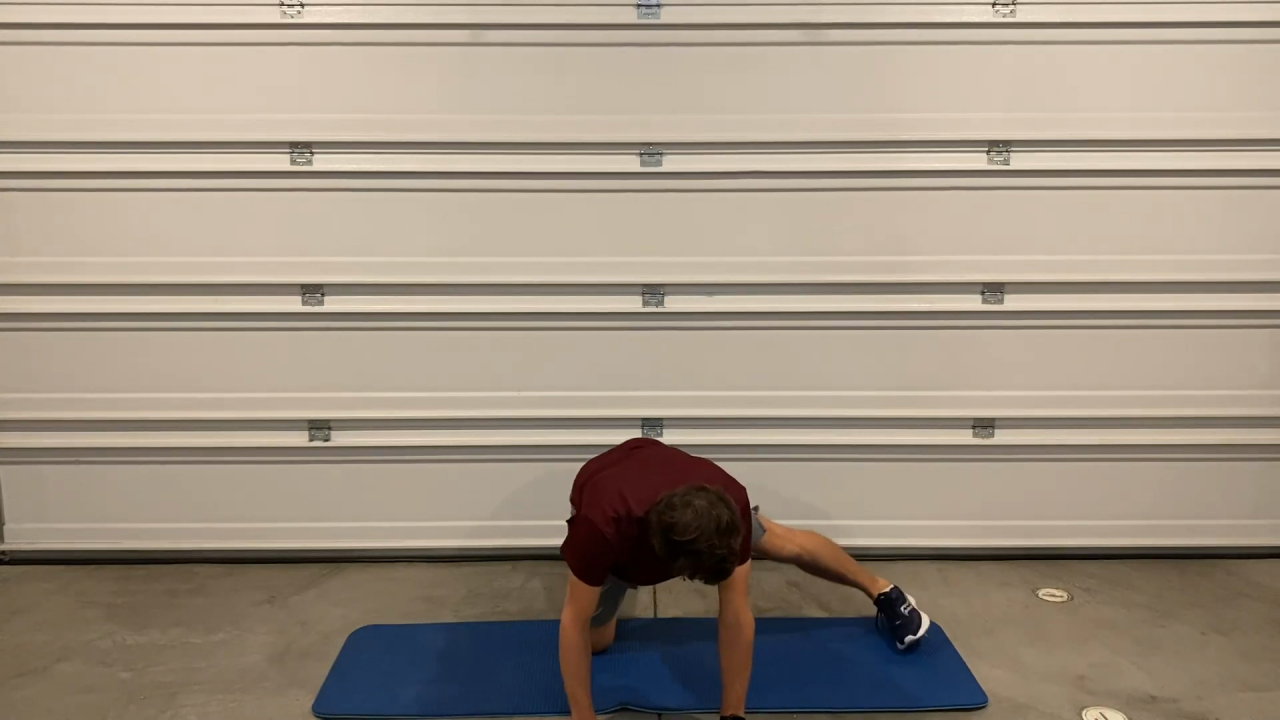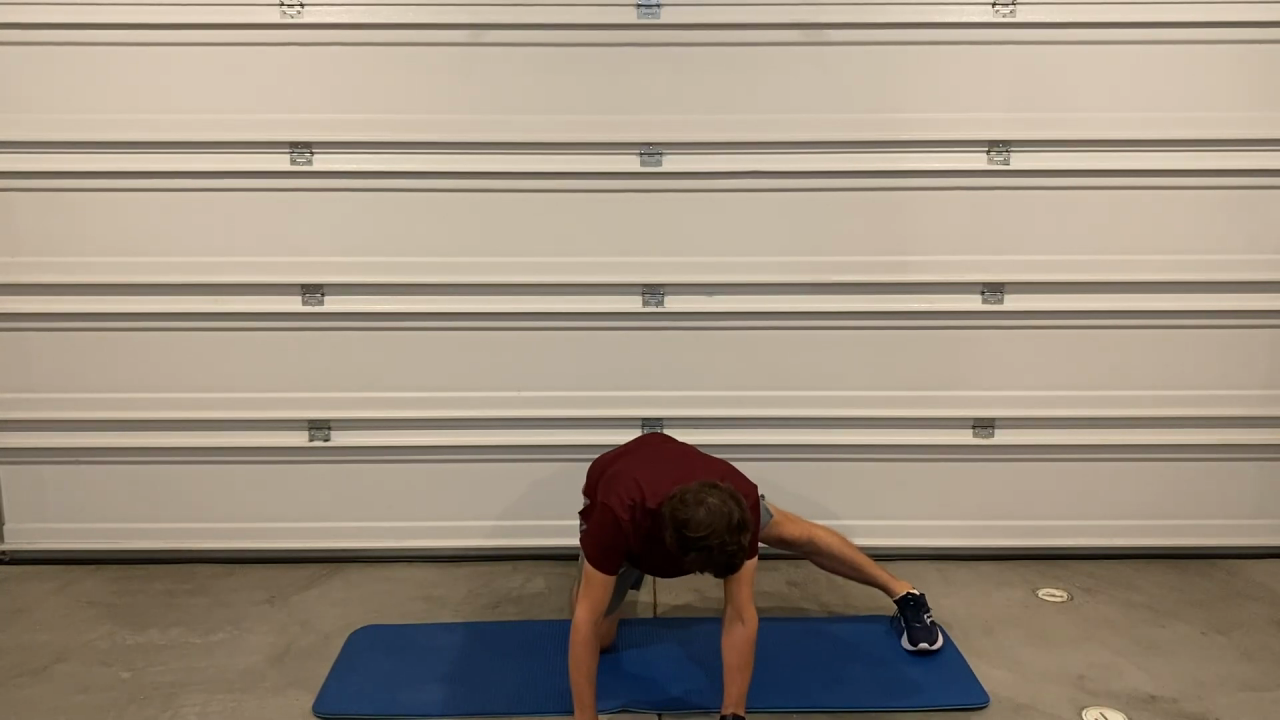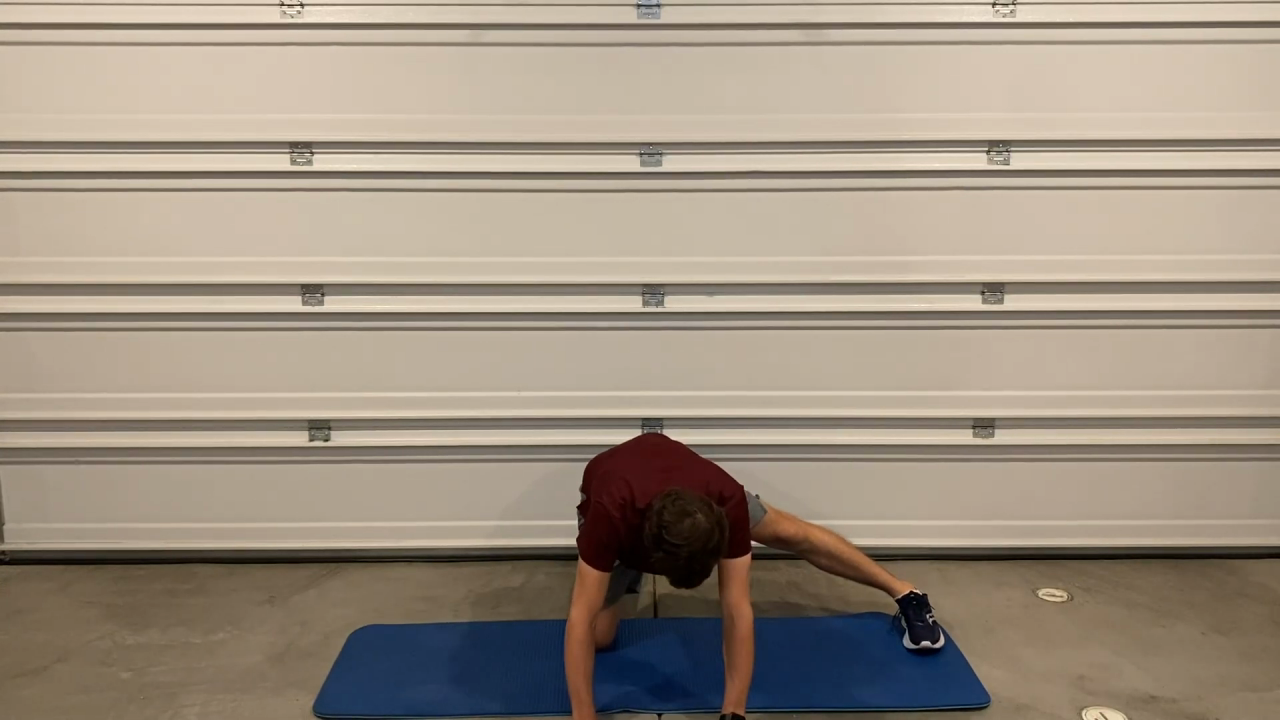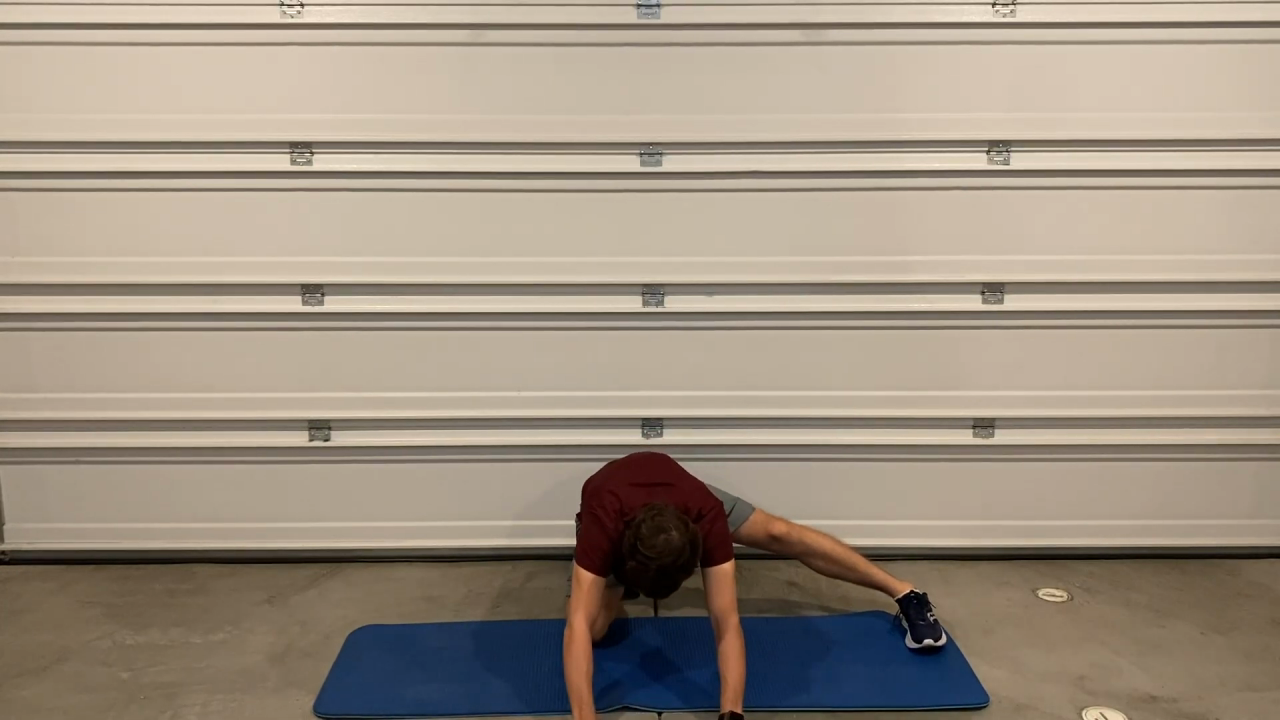
dt=1s
person 1, frame 1
left shoulder: (726, 504)
right shoulder: (603, 524)
left elbow: (736, 617)
right elbow: (574, 625)
left hip: (663, 472)
left knee: (784, 544)
right knee: (596, 638)
left ankle: (881, 591)
person 1, frame 2
left shoulder: (739, 501)
right shoulder: (619, 514)
left elbow: (740, 614)
right elbow: (586, 621)
left hip: (681, 471)
left knee: (794, 534)
right knee: (600, 635)
left ankle: (903, 593)
right ankle: (610, 574)
person 1, frame 3
left shoulder: (725, 501)
right shoulder: (612, 512)
left elbow: (737, 612)
right elbow: (581, 620)
left hip: (681, 479)
right hip: (617, 498)
left knee: (787, 533)
right knee: (599, 634)
left ankle: (904, 593)
right ankle: (623, 573)
person 1, frame 4
left shoulder: (706, 515)
right shoulder: (604, 523)
left elbow: (726, 621)
right elbow: (579, 625)
left hip: (668, 482)
right hip: (613, 506)
left knee: (779, 534)
right knee: (592, 625)
left ankle: (904, 593)
right ankle: (619, 584)
